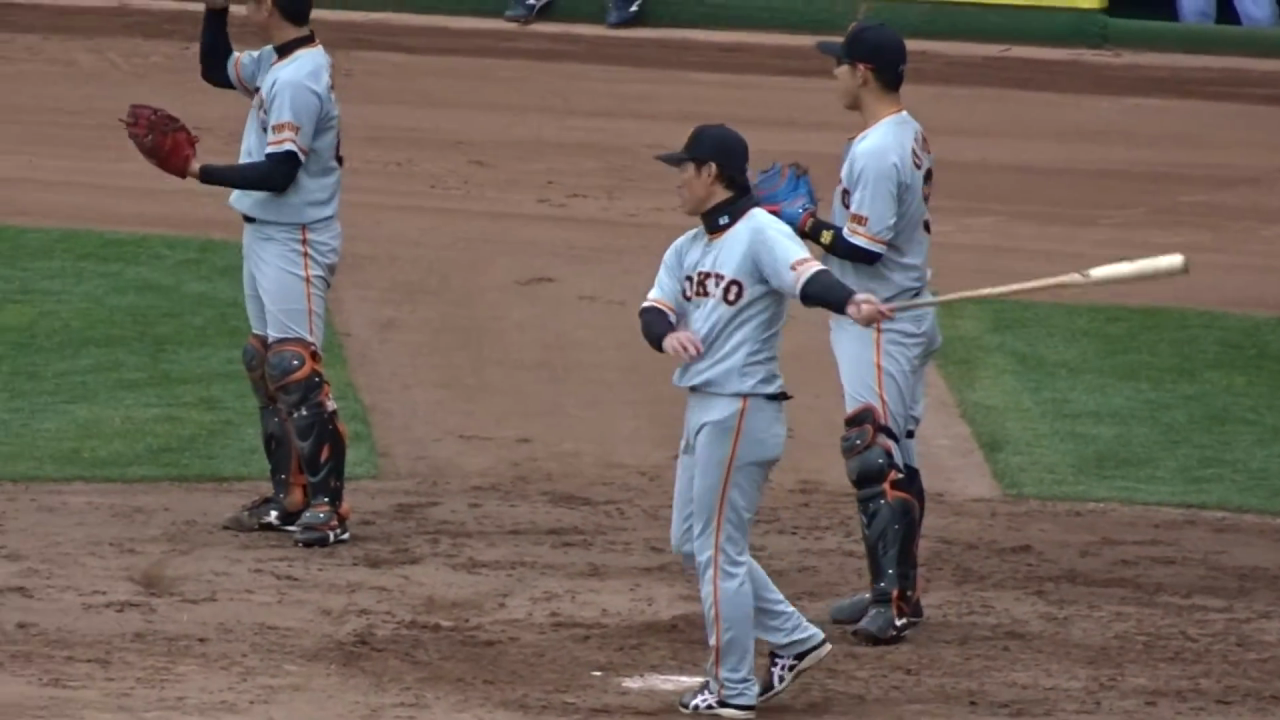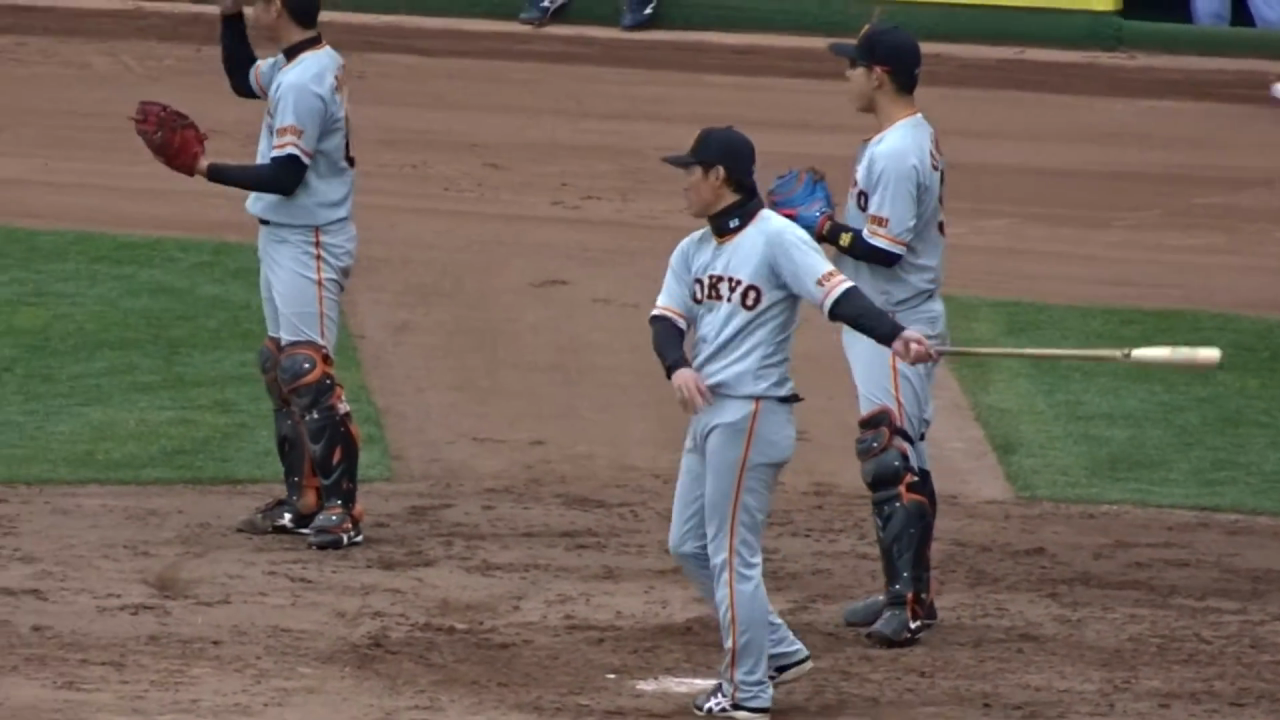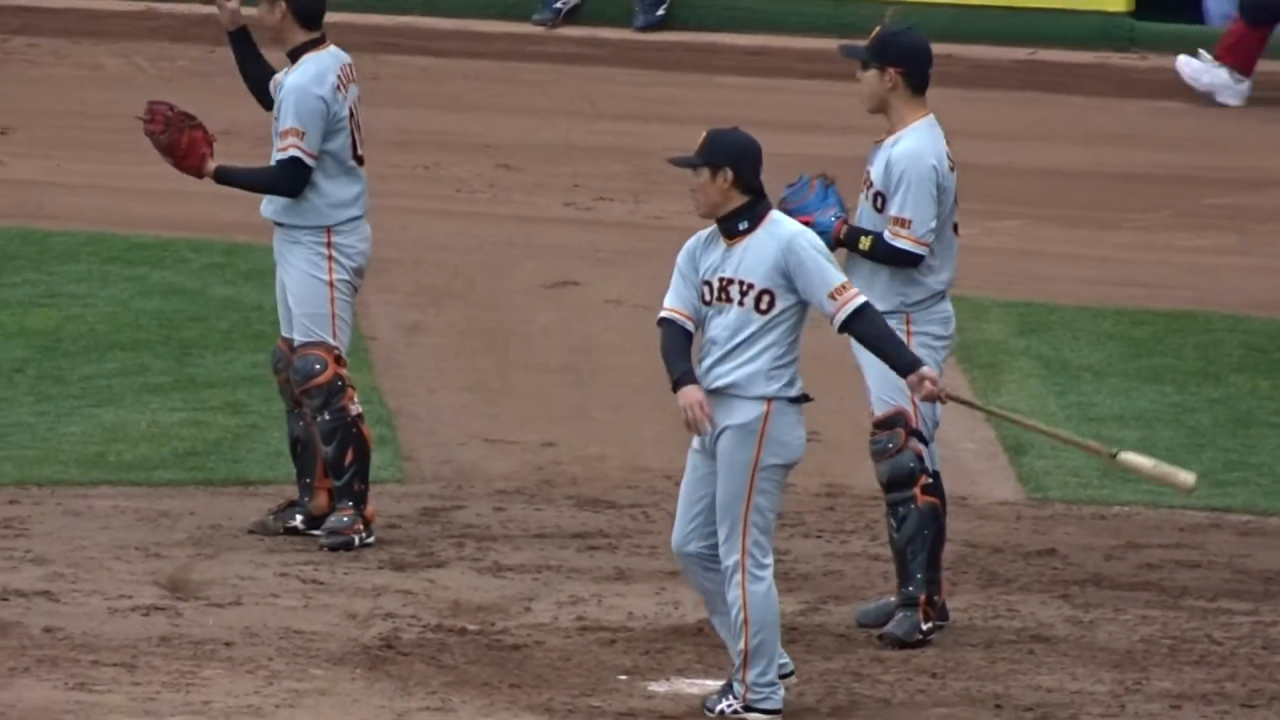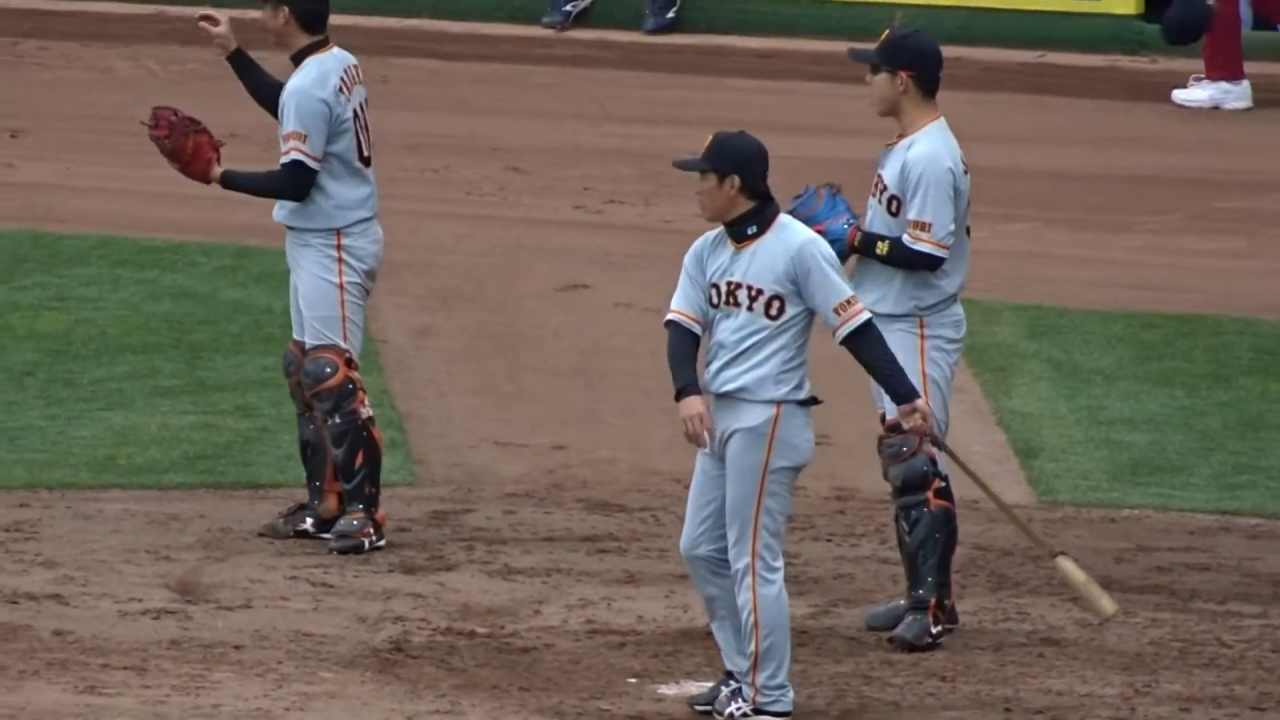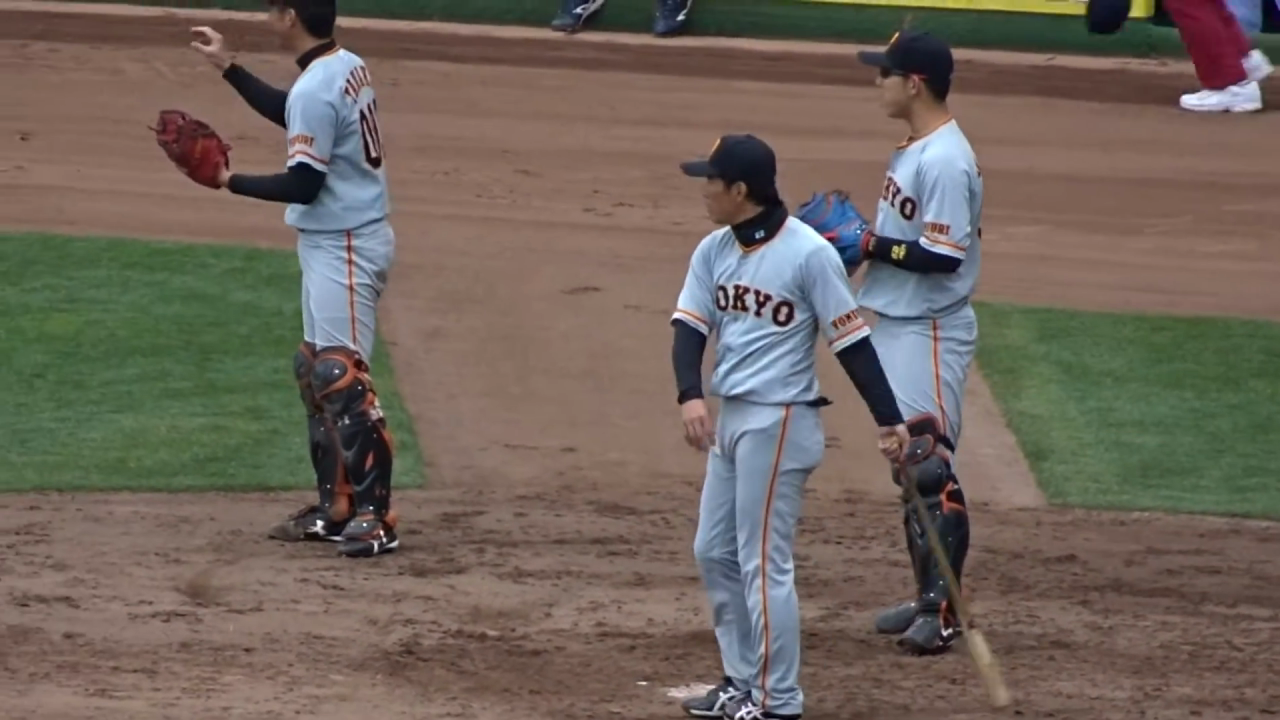
dt=0.1s
person 1, frame 1
left shoulder: (876, 151)
right shoulder: (908, 134)
left elbow: (865, 249)
left wrist: (806, 223)
left hip: (879, 323)
right hip: (892, 316)
left knee: (874, 454)
right knee: (891, 453)
left ankle: (896, 599)
right ankle: (892, 588)
person 1, frame 2
left shoulder: (894, 153)
right shoulder: (916, 137)
left elbow: (885, 249)
left wrist: (822, 226)
left hip: (894, 324)
right hip: (889, 320)
left knee: (888, 456)
right knee: (900, 455)
left ankle: (912, 602)
right ankle: (903, 589)
person 1, frame 3
left shoulder: (911, 154)
right shoulder: (916, 140)
left elbow: (907, 251)
left wrist: (839, 231)
left hip: (905, 325)
right hip: (893, 321)
left knee: (904, 458)
right knee: (907, 456)
left ankle: (923, 603)
right ankle: (915, 590)
person 1, frame 4
left shoulder: (929, 158)
right shoulder: (910, 146)
left elbow: (927, 253)
left wrist: (853, 238)
left hip: (917, 328)
right hip: (890, 324)
left knee: (915, 463)
right knee: (902, 459)
left ankle: (936, 607)
right ankle: (922, 593)
person 1, frame 5
left shoulder: (943, 160)
right shoulder: (914, 148)
left elbow: (945, 255)
left wrist: (869, 244)
left hip: (929, 332)
right hip: (899, 327)
left knee: (930, 464)
left ankle: (944, 608)
right ankle: (931, 594)
person 2, frame 1
left shoulder: (762, 231)
right shoulder: (686, 247)
left elbow: (807, 276)
right elbow: (653, 313)
left wrist: (850, 301)
right wrist: (668, 334)
left hip: (739, 412)
right hip: (704, 410)
left knee: (719, 552)
right knee: (694, 543)
right ankle: (793, 638)
person 2, frame 2
left shoulder: (778, 237)
right shoulder: (691, 249)
left elbow: (838, 296)
right elbow: (665, 321)
left wrist: (895, 336)
right wrist: (677, 367)
left hip: (752, 415)
right hip: (705, 413)
left knee: (732, 554)
right knee: (688, 544)
right ankle: (776, 653)
person 2, frame 3
left shoulder: (790, 241)
right shoulder: (698, 248)
left elbow: (851, 309)
right elbow: (673, 324)
left wrist: (910, 366)
right wrist: (684, 383)
left hip: (761, 417)
right hip: (714, 415)
left knee: (743, 556)
right knee: (692, 544)
right ankle: (760, 662)
person 2, frame 4
left shoulder: (801, 248)
right shoulder: (705, 250)
left elbow: (855, 328)
right elbow: (682, 327)
left wrist: (905, 396)
right wrist: (688, 390)
left hip: (773, 420)
right hip: (721, 417)
left knee: (754, 560)
right knee: (703, 549)
right ankle: (744, 673)
person 2, frame 5
left shoulder: (809, 252)
right shoulder: (712, 250)
left elbow: (852, 340)
right elbow: (689, 328)
left wrist: (888, 416)
right wrist: (690, 395)
left hip: (779, 424)
right hip: (728, 419)
left knee: (763, 563)
right knee: (714, 553)
person 3, frame 1
left shoulder: (298, 78)
right shoulder: (275, 61)
left elbow: (279, 173)
right elbow: (214, 70)
left wrist: (201, 171)
left hip: (295, 242)
right hip: (263, 235)
left knee: (294, 368)
right knee: (263, 364)
left ankle: (328, 507)
right ankle: (289, 496)
person 3, frame 2
left shoulder: (302, 81)
right shoulder: (306, 62)
left elbow: (285, 177)
right elbow: (244, 81)
left wrist: (209, 169)
left hip: (308, 243)
right hip: (283, 238)
left knee: (307, 370)
right knee: (280, 366)
left ankle: (343, 509)
right ankle: (303, 499)
person 3, frame 3
left shoulder: (306, 82)
right shoulder: (326, 61)
left elbow: (290, 179)
right elbow: (268, 94)
left wrist: (216, 171)
left hip: (322, 244)
right hip: (300, 239)
left knee: (319, 371)
right knee: (292, 367)
left ankle: (354, 511)
right ankle: (315, 500)
person 3, frame 4
left shoulder: (310, 85)
right shoulder: (338, 64)
left elbow: (296, 183)
right elbow: (287, 108)
left wrist: (222, 176)
right wrist: (233, 51)
left hip: (334, 245)
right hip: (319, 242)
left knee: (331, 373)
right knee: (304, 369)
left ankle: (365, 512)
right ankle: (325, 504)
person 3, frame 5
left shoulder: (314, 89)
right shoulder: (345, 66)
left elbow: (302, 186)
right elbow: (290, 116)
left wrist: (230, 181)
right wrist: (228, 66)
left hip: (344, 246)
right hip: (334, 242)
left knee: (340, 375)
right knee: (314, 371)
left ankle: (375, 515)
right ankle: (336, 505)
